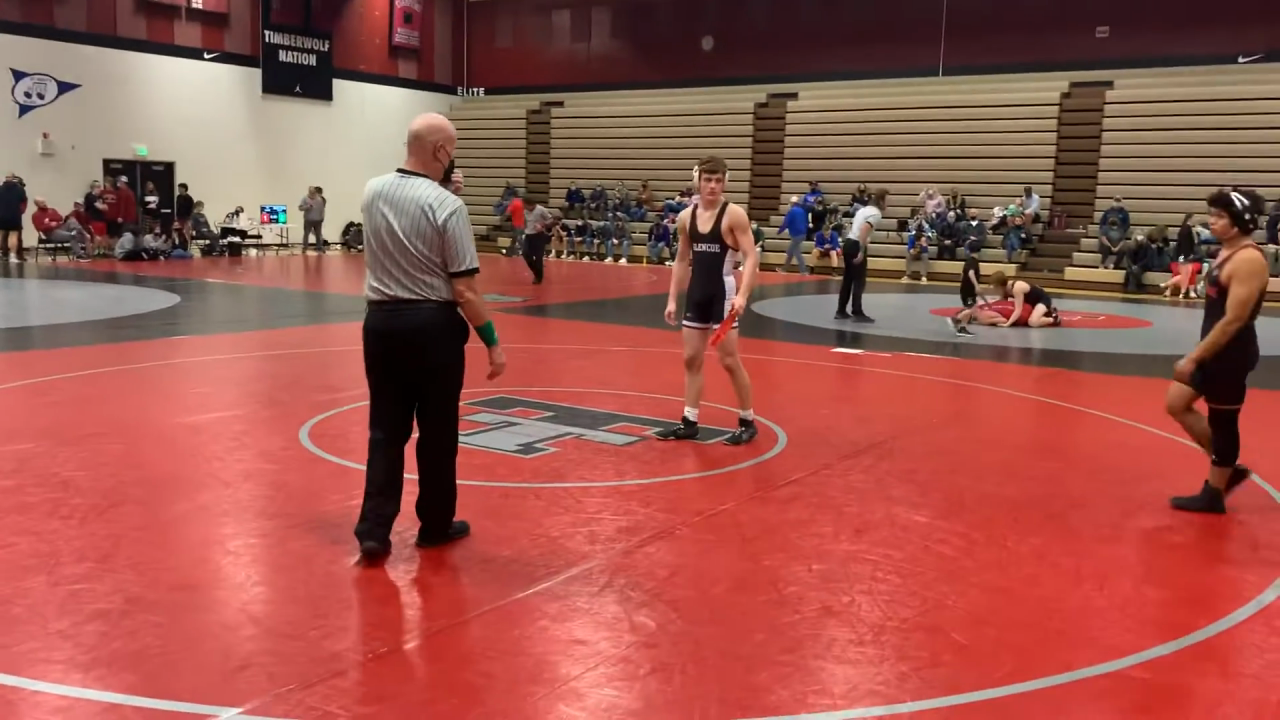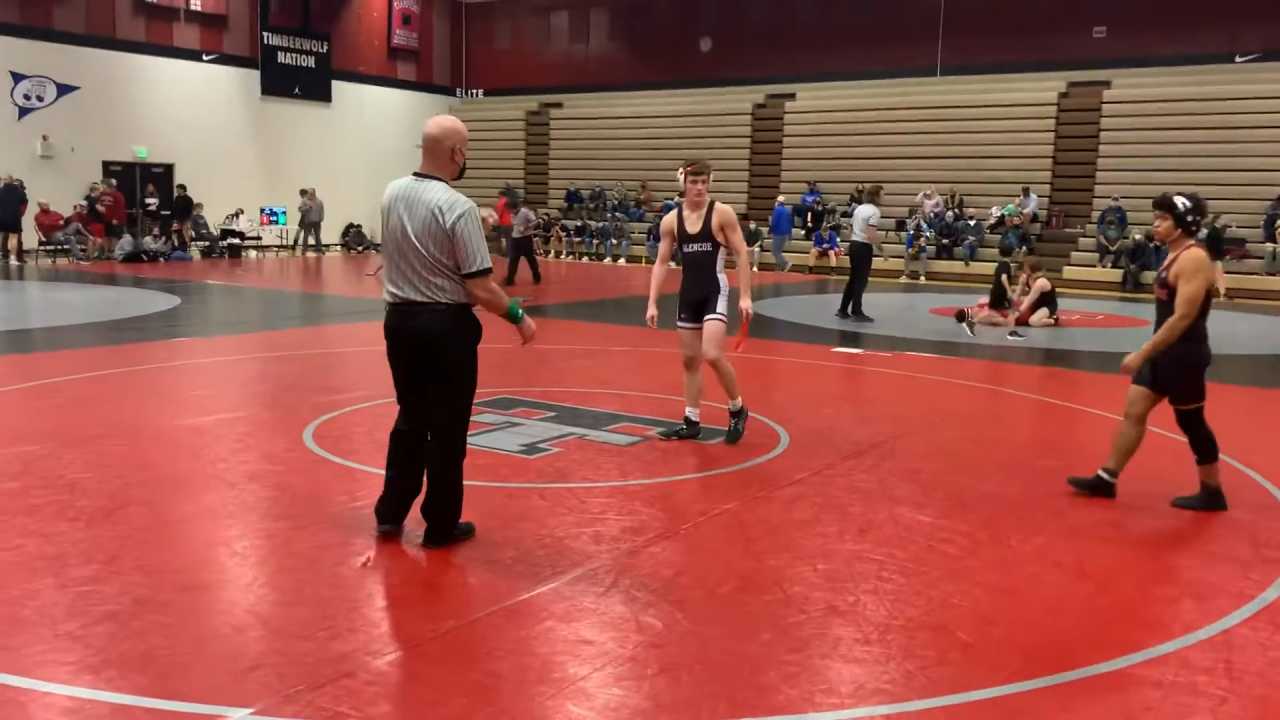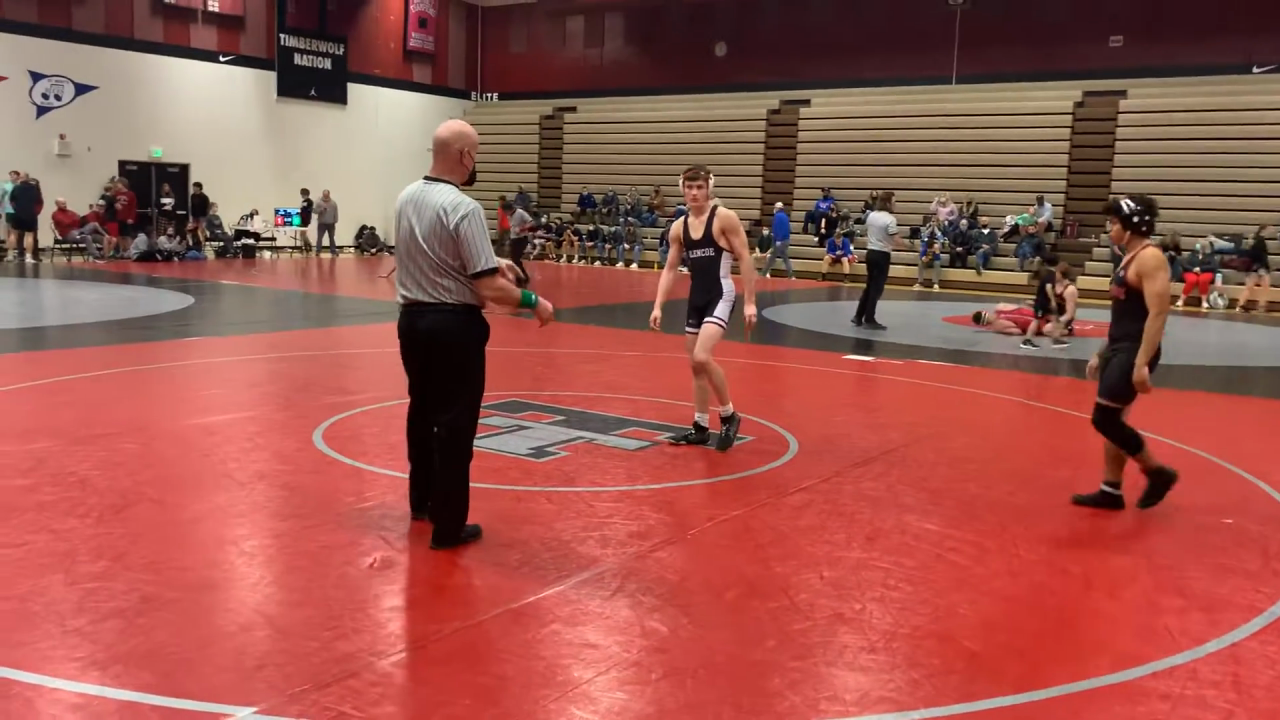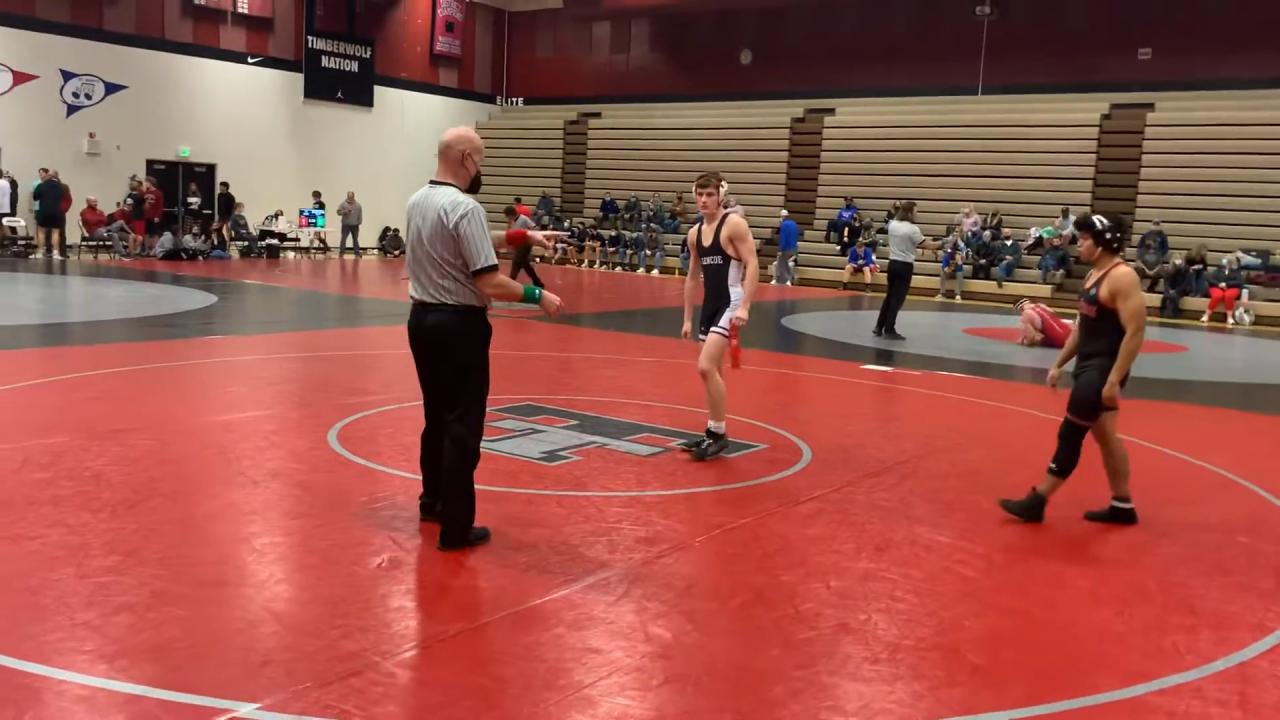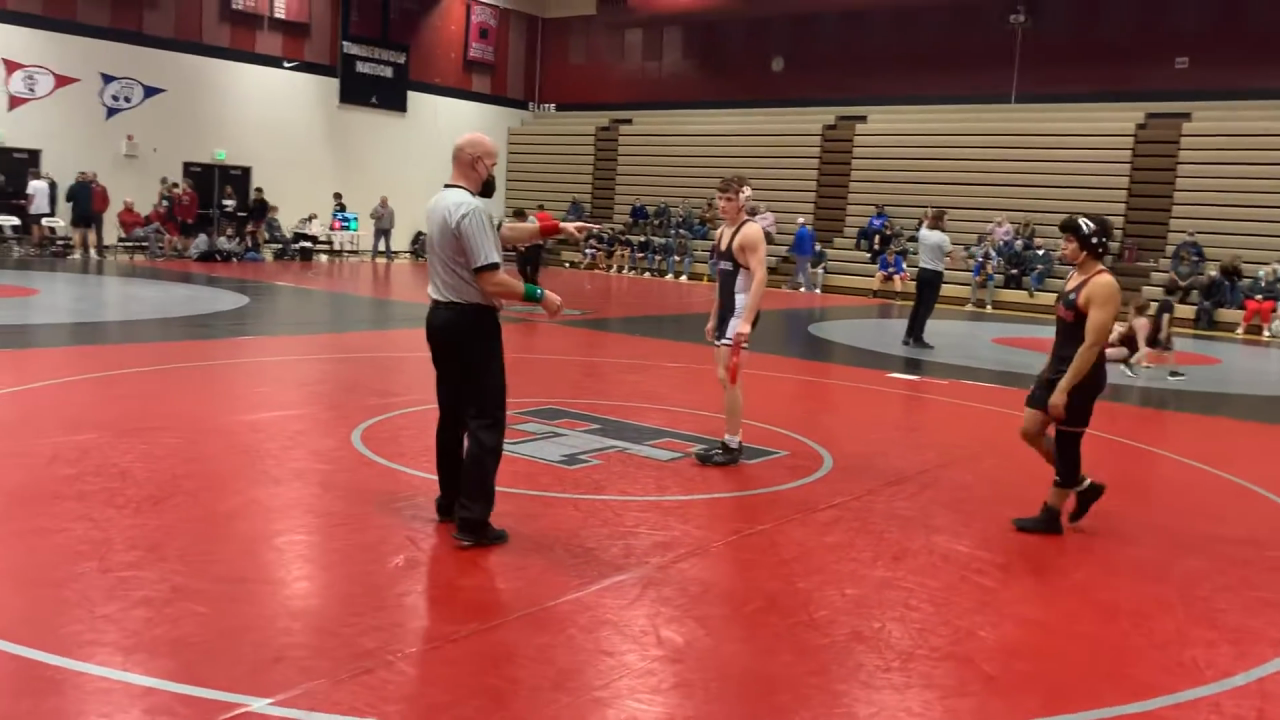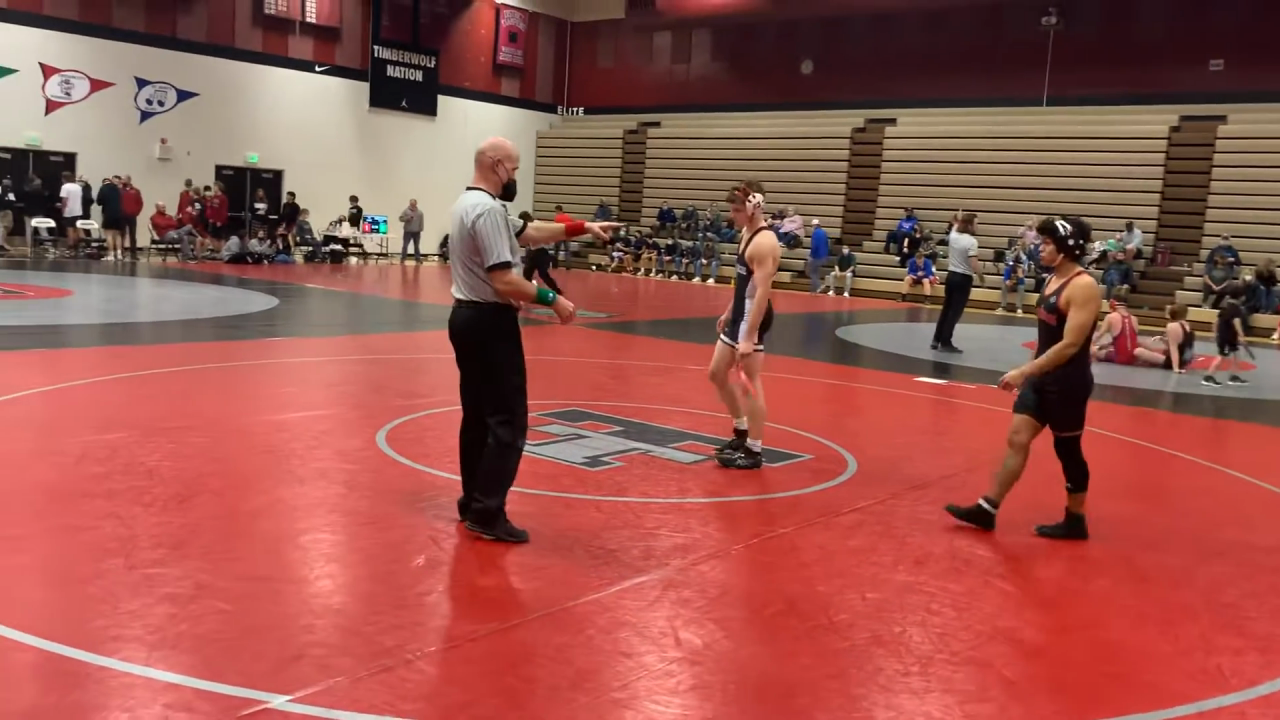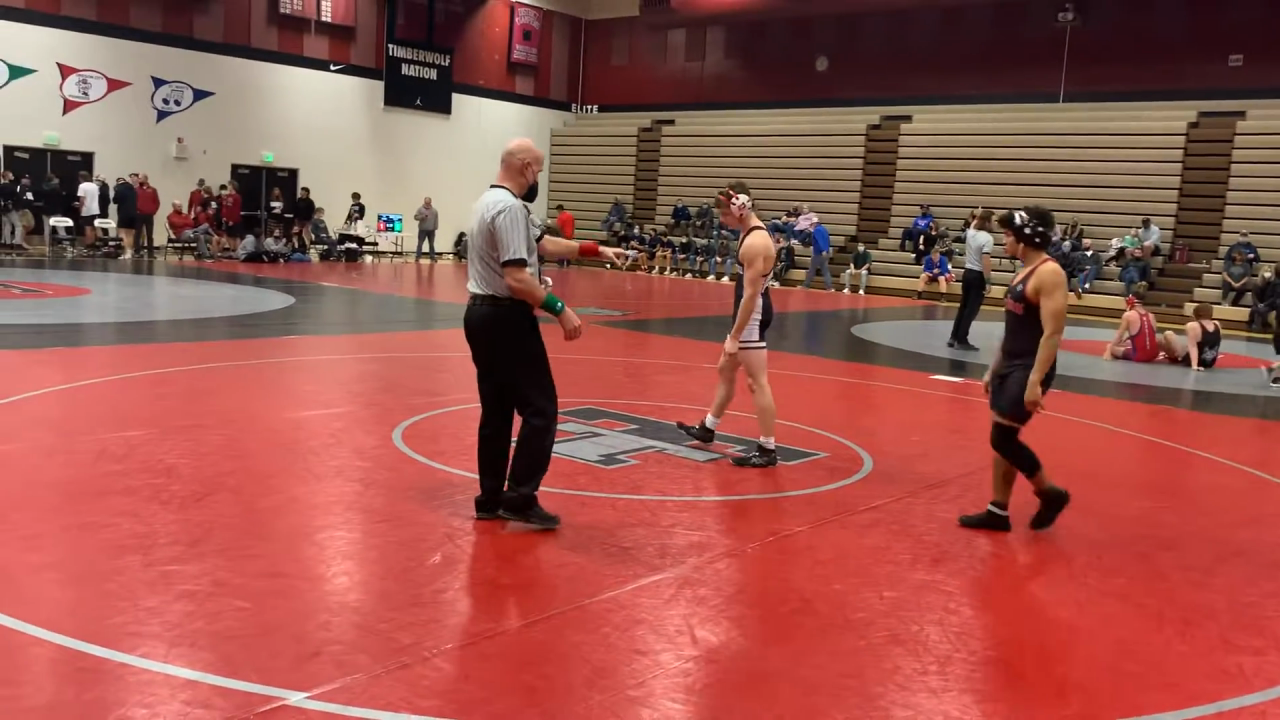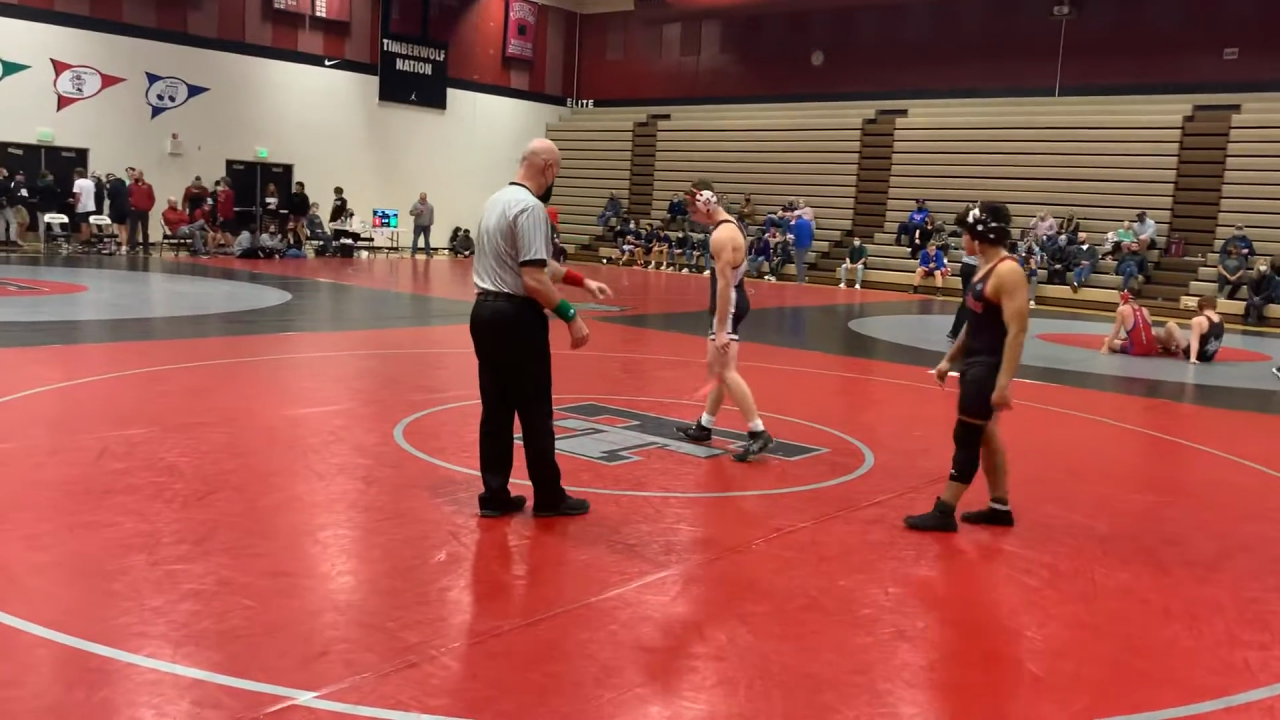
dt=0.3s
person 1, frame 1
left shoulder: (373, 191)
right shoulder: (447, 206)
right elbow: (464, 289)
right wrist: (492, 342)
left hip: (382, 321)
right hip: (432, 325)
left knee: (386, 430)
right knee: (436, 431)
left ankle: (374, 528)
right ankle: (436, 524)
person 1, frame 2
left shoulder: (392, 193)
right shoulder: (457, 208)
right elbow: (481, 289)
right wrist: (519, 317)
left hip: (400, 320)
right hip: (446, 326)
left knee: (410, 420)
right knee: (446, 428)
left ankle: (391, 512)
right ankle: (441, 525)
person 1, frame 3
left shoulder: (406, 198)
right shoulder: (464, 208)
right elbow: (489, 289)
left wrist: (491, 261)
right wrist: (533, 301)
left hip: (412, 319)
right hip: (455, 325)
left knee: (422, 414)
right knee: (455, 427)
left ankle: (422, 500)
right ankle: (448, 526)
person 1, frame 4
left shoulder: (418, 201)
right shoulder: (464, 207)
right elbow: (490, 284)
left wrist: (522, 236)
right wrist: (538, 295)
left hip: (423, 319)
right hip: (459, 325)
left knee: (437, 417)
right knee: (464, 427)
left ankle: (433, 500)
right ankle: (455, 527)
person 1, frame 5
left shoulder: (440, 202)
right shoulder: (470, 208)
left elbow: (502, 233)
right elbow: (492, 282)
left wrist: (555, 228)
right wrist: (540, 295)
left hip: (441, 318)
right hip: (471, 323)
left knee: (452, 416)
right knee: (485, 422)
left ankle: (450, 501)
right ankle: (473, 521)
person 1, frame 6
left shoulder: (468, 203)
right shoulder: (488, 209)
left elbow: (529, 232)
right elbow: (504, 282)
left wrist: (582, 228)
right wrist: (553, 299)
left hip: (466, 318)
right hip: (490, 322)
left knee: (477, 415)
right knee: (508, 420)
left ankle: (474, 502)
right ankle: (487, 511)
person 1, frame 7
left shoulder: (491, 201)
right shoulder: (510, 207)
left elbow: (542, 244)
right elbow: (516, 279)
left wrist: (595, 251)
right wrist: (559, 309)
left hip: (481, 313)
right hip: (506, 318)
left knee: (495, 411)
right knee: (540, 409)
left ankle: (491, 498)
right ankle: (520, 498)
person 1, frame 8
left shoulder: (497, 200)
right shoulder: (530, 207)
right elbow: (534, 279)
left wrist: (581, 281)
right wrist: (569, 316)
left hip: (485, 310)
right hip: (517, 316)
left knee: (496, 409)
right knee: (535, 412)
left ankle: (495, 494)
right ankle: (548, 496)
person 2, frame 1
left shoulder: (1249, 260)
right shoulder: (1228, 251)
left elbow: (1233, 320)
left wrist: (1192, 358)
left hip: (1231, 354)
right hip: (1213, 348)
left knee: (1222, 422)
right knee: (1176, 404)
left ankle: (1214, 493)
right ankle: (1229, 469)
person 2, frame 2
left shoulder: (1194, 261)
right shoulder: (1175, 255)
left elbow: (1183, 318)
left wrist: (1142, 354)
left hip: (1185, 354)
right hip: (1163, 351)
left knee: (1190, 422)
right knee: (1133, 412)
left ankle: (1212, 492)
right ankle: (1105, 479)
person 2, frame 3
left shoulder: (1151, 259)
right shoulder: (1130, 257)
left elbow: (1157, 315)
left wrist: (1142, 363)
right wrist: (1100, 354)
left hip: (1134, 353)
right hip: (1117, 349)
left knee: (1104, 418)
right knee: (1108, 420)
left ankle: (1156, 473)
right ankle: (1110, 490)
person 2, frame 4
left shoulder: (1122, 277)
right shoulder: (1095, 273)
left elbow: (1135, 334)
left wrist: (1113, 381)
right wrist: (1058, 364)
left hip: (1102, 370)
right hip: (1087, 365)
left knee: (1070, 434)
right knee: (1105, 436)
left ankle: (1036, 502)
right ankle: (1123, 506)
person 2, frame 5
left shoulder: (1103, 286)
right shoulder: (1075, 276)
left elbow: (1092, 344)
left wrist: (1064, 389)
right wrist: (1049, 371)
left hip: (1080, 376)
right hip: (1058, 369)
left knee: (1066, 444)
right knee: (1031, 431)
left ankle: (1051, 515)
right ankle: (1084, 487)
person 2, frame 6
left shoulder: (1084, 287)
right shoulder: (1055, 280)
left elbow: (1070, 344)
left wrist: (1025, 373)
right wrist: (1027, 373)
left hip: (1068, 381)
right hip: (1042, 376)
left knee: (1067, 449)
right knee: (1017, 440)
left ankle: (1075, 521)
right ankle: (986, 510)
person 2, frame 7
left shoulder: (1049, 274)
right shoulder: (1024, 271)
left elbow: (1052, 334)
left wrist: (1035, 382)
right wrist: (993, 369)
left hip: (1029, 371)
right hip: (1008, 366)
left knee: (1003, 440)
right knee: (1001, 438)
left ankle: (1050, 494)
right ankle: (997, 511)
person 2, frame 8
left shoulder: (1008, 273)
right shoulder: (987, 267)
left elbow: (1016, 333)
left wrist: (1003, 383)
right wrist: (949, 360)
left hip: (988, 366)
right hip: (974, 363)
left knee: (967, 438)
right knee: (985, 437)
left ankle: (945, 513)
right ankle: (1000, 508)
person 3, frame 1
left shoulder: (734, 214)
right shoulder: (686, 216)
left elbow: (751, 257)
left wrist: (742, 295)
right wrist: (672, 299)
left hip: (723, 294)
right hip: (695, 294)
left knee: (729, 361)
right knee: (691, 359)
left ankle: (747, 422)
right ankle: (689, 422)
person 3, frame 2
left shoulder: (722, 213)
right shoulder: (671, 220)
left elbow: (741, 254)
right elbow: (661, 263)
left wrist: (745, 295)
right wrist: (652, 303)
left hip: (715, 291)
right hip: (687, 293)
left knee: (712, 355)
right knee: (689, 359)
left ankle: (737, 409)
right ankle: (691, 422)
person 3, frame 3
left shoulder: (725, 217)
right shoulder: (678, 227)
left elbow: (745, 258)
right elbow: (670, 268)
left wrist: (750, 301)
right wrist: (658, 306)
left hip: (720, 295)
right hip: (696, 298)
left knee: (703, 357)
right knee: (696, 365)
left ankle: (729, 415)
right ankle: (701, 428)
person 3, frame 4
left shoulder: (734, 224)
right shoulder: (694, 233)
left elbow: (752, 266)
left wrist: (744, 306)
right wrist: (687, 319)
left hip: (730, 304)
right hip: (709, 305)
left knee: (707, 366)
right knee: (710, 371)
left ankle: (719, 434)
right ankle: (713, 434)
person 3, frame 5
left shoulder: (751, 232)
right shoulder: (721, 233)
left elbow: (760, 277)
left wrist: (747, 321)
right wrist: (713, 318)
left hip: (740, 312)
right hip: (725, 311)
left knee: (728, 379)
right knee: (724, 379)
left ankle: (731, 447)
right ankle: (731, 440)
person 3, frame 6
left shoulder: (764, 242)
right shoulder: (747, 233)
left elbow: (762, 292)
left wrist: (748, 338)
right wrist: (729, 311)
left hip: (753, 316)
right hip: (740, 313)
left knee: (751, 384)
right knee: (717, 373)
left ankle: (754, 451)
right ankle: (742, 432)
person 3, frame 7
left shoulder: (756, 242)
right shoulder: (749, 232)
left elbow: (751, 293)
left wrist: (735, 337)
left hip: (753, 314)
right hip: (746, 311)
left knee: (757, 382)
right knee: (725, 371)
left ankle: (767, 450)
right ankle: (707, 428)
person 3, frame 8
left shoulder: (720, 235)
right shoulder: (729, 225)
left elbow: (724, 283)
left wrist: (721, 329)
left hip: (727, 305)
right hip: (734, 301)
left knee: (727, 373)
right knee: (716, 369)
left ankle: (758, 433)
right ankle: (704, 426)
